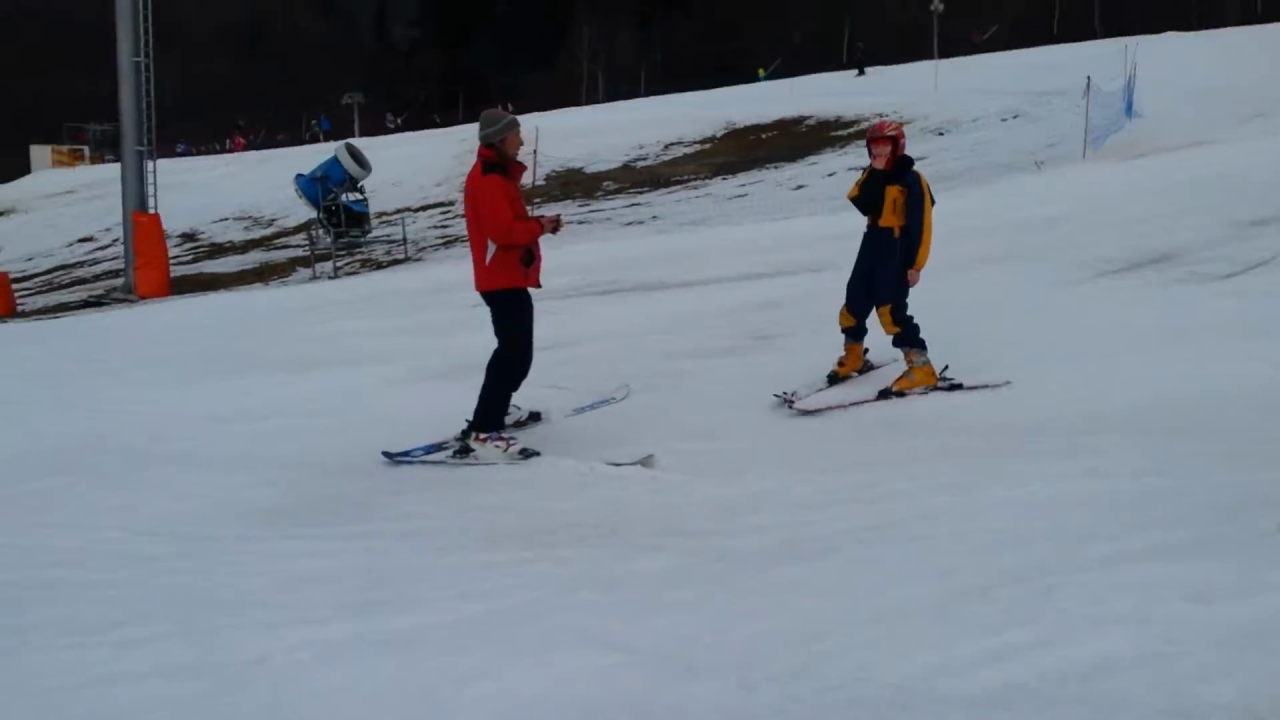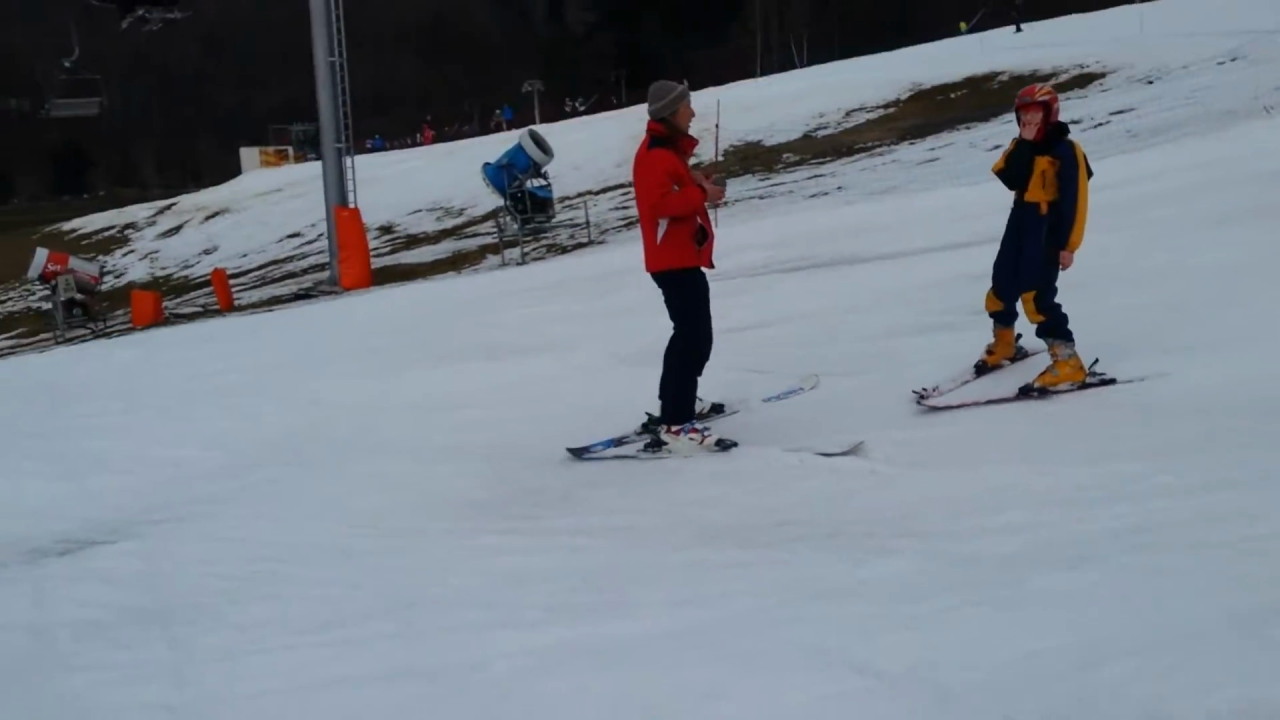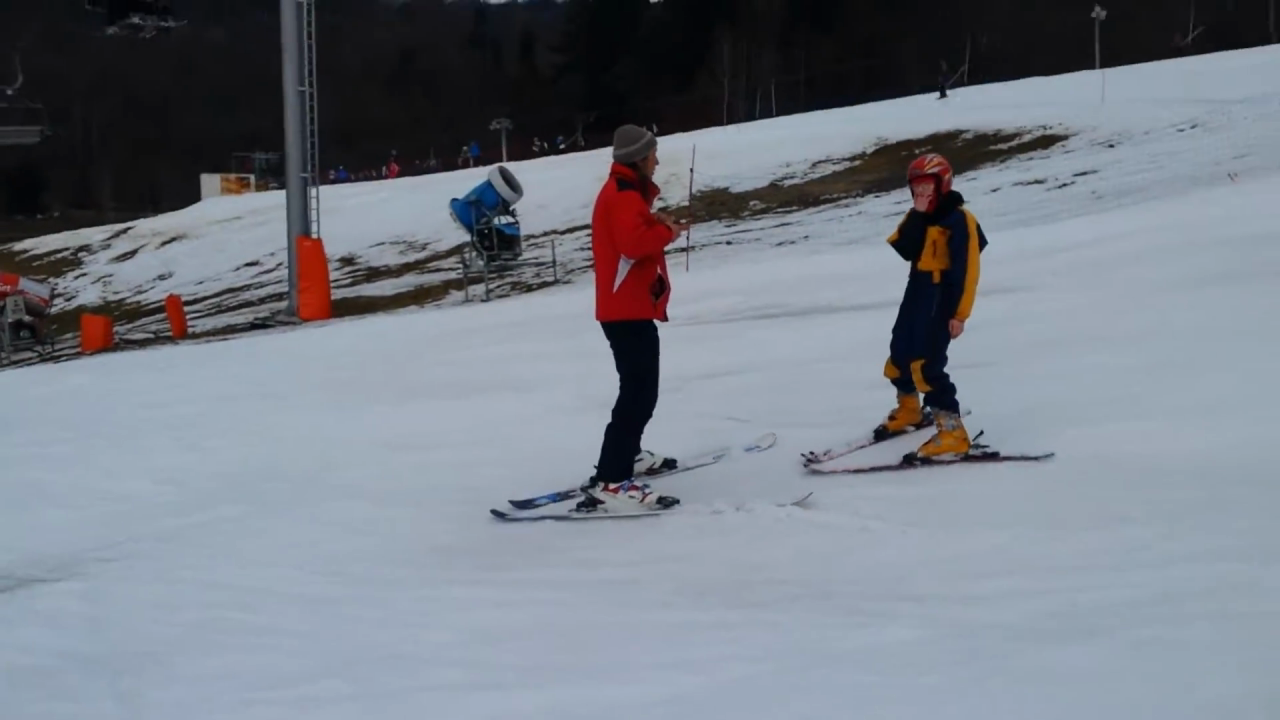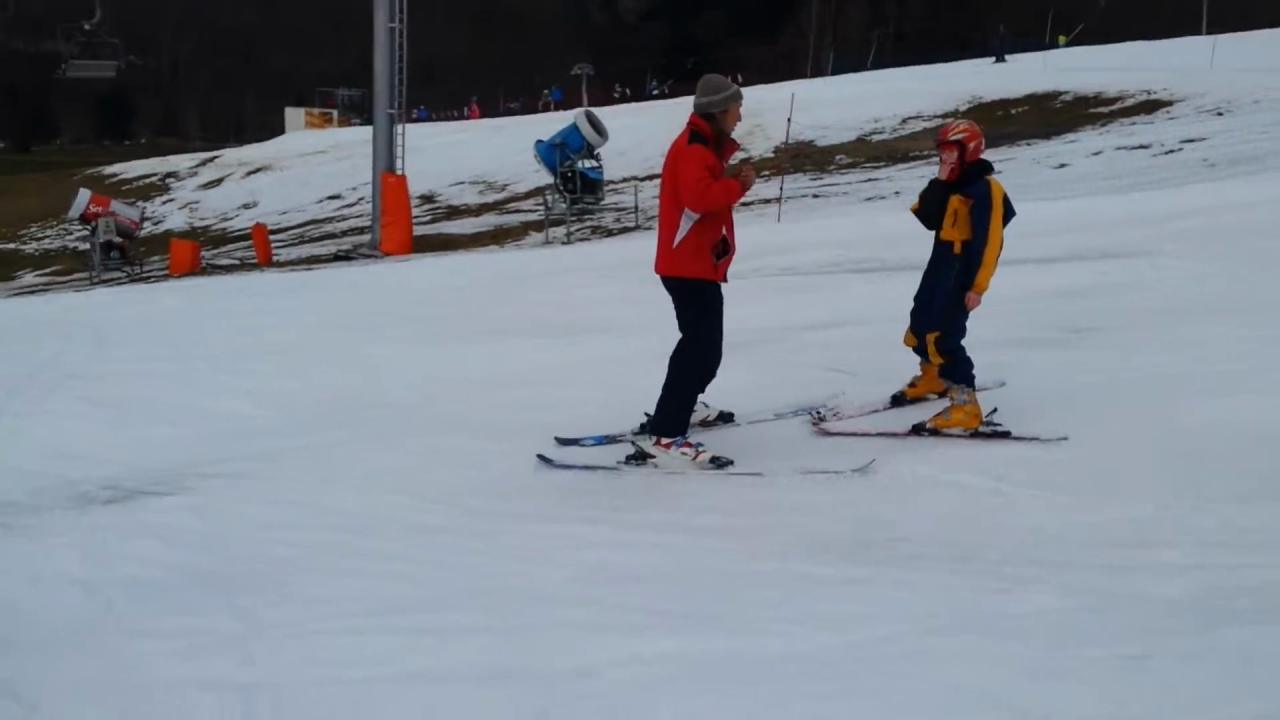
dt=0.5s
person 1, frame 1
left shoulder: (495, 173)
right shoulder: (489, 178)
right elbow: (502, 230)
left wrist: (538, 222)
right wrist: (539, 226)
left hip: (506, 276)
right hip: (503, 279)
left knee: (511, 349)
right knee: (515, 355)
left ankle: (497, 410)
right ankle: (483, 432)
person 1, frame 2
left shoulder: (668, 147)
right shoulder: (656, 151)
right elbow: (658, 203)
left wrist: (697, 184)
right wrist: (702, 194)
left hip: (679, 256)
right hip: (675, 259)
left knee: (689, 334)
right knee: (696, 339)
left ankle: (677, 402)
right ankle: (674, 424)
person 1, frame 3
left shoulder: (622, 191)
right shoulder: (624, 195)
right elbow: (634, 243)
left wrist: (658, 226)
right wrist: (667, 231)
left hip: (628, 306)
right hip: (629, 309)
left knee: (638, 388)
right knee: (639, 393)
left ankle: (627, 454)
person 1, frame 4
left shoulder: (703, 144)
right shoulder: (693, 147)
left elbow: (710, 195)
right elbow: (699, 196)
left wrist: (734, 182)
right wrist: (736, 184)
left hip: (694, 262)
right hip: (691, 265)
left knee: (697, 341)
right knee: (705, 352)
left ankle: (683, 405)
right ankle: (663, 434)
person 2, frame 1
left shoulder: (912, 180)
right shoulder: (873, 176)
left elbow: (921, 224)
right elbow: (863, 205)
left wrist: (916, 263)
right wrist: (874, 174)
left hip: (897, 250)
right hip: (872, 244)
left knee: (890, 309)
right knee: (855, 304)
left ankle: (921, 368)
right ankle: (854, 357)
person 2, frame 2
left shoulder: (1066, 149)
right shoulder: (1022, 146)
left elbow: (1076, 200)
right elbow: (1010, 180)
left wrist: (1069, 244)
right wrist: (1023, 145)
left hip: (1047, 227)
right hip: (1019, 221)
left knee: (1035, 294)
right knee: (1001, 286)
left ankle: (1067, 362)
right ankle: (1004, 344)
person 2, frame 3
left shoulder: (958, 219)
right shoulder: (919, 215)
left elbow: (966, 269)
right elbow: (906, 251)
left wrist: (960, 313)
right wrist: (916, 216)
left hip: (941, 296)
right hip: (917, 290)
left knee: (925, 364)
right knee: (899, 354)
left ankle: (953, 432)
right ankle: (909, 410)
person 2, frame 4
left shoulder: (985, 188)
right shoulder: (949, 183)
left elbow: (989, 241)
right elbow: (929, 220)
left wrist: (978, 285)
right wrist: (937, 184)
left hip: (964, 268)
right hip: (941, 261)
left knee: (942, 334)
right knee: (920, 324)
left ankle: (964, 407)
right ankle: (932, 377)
